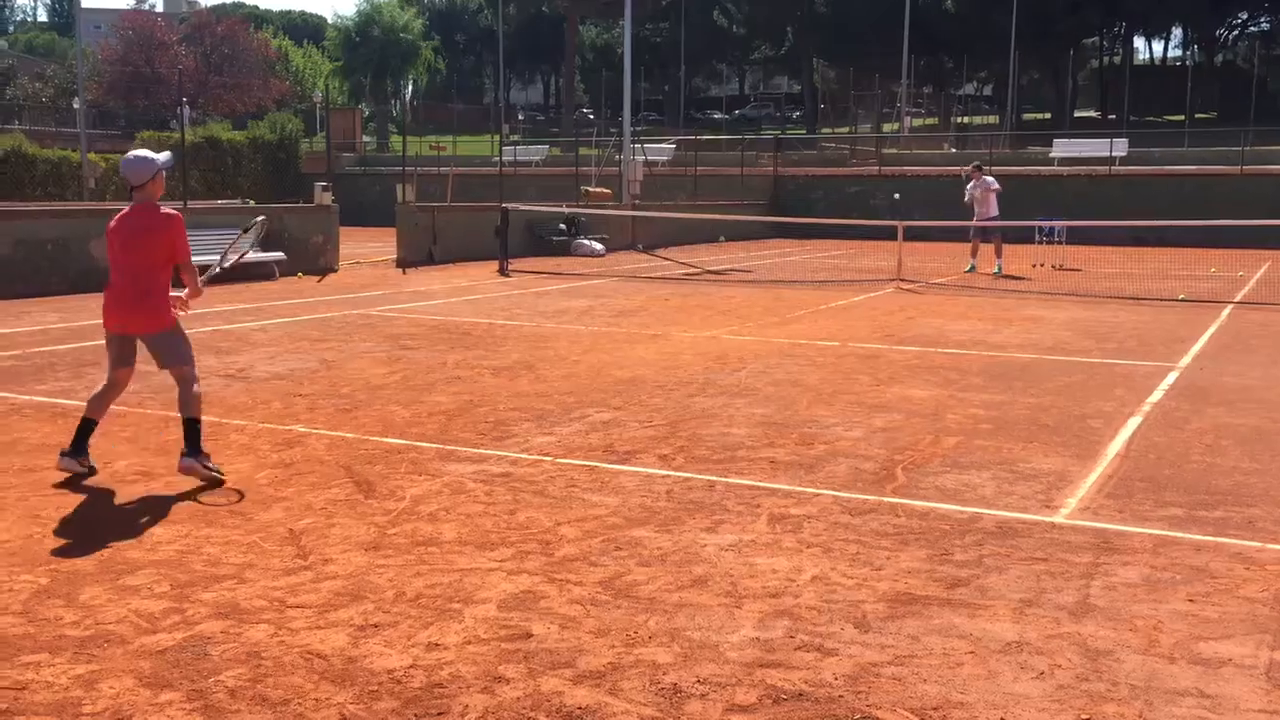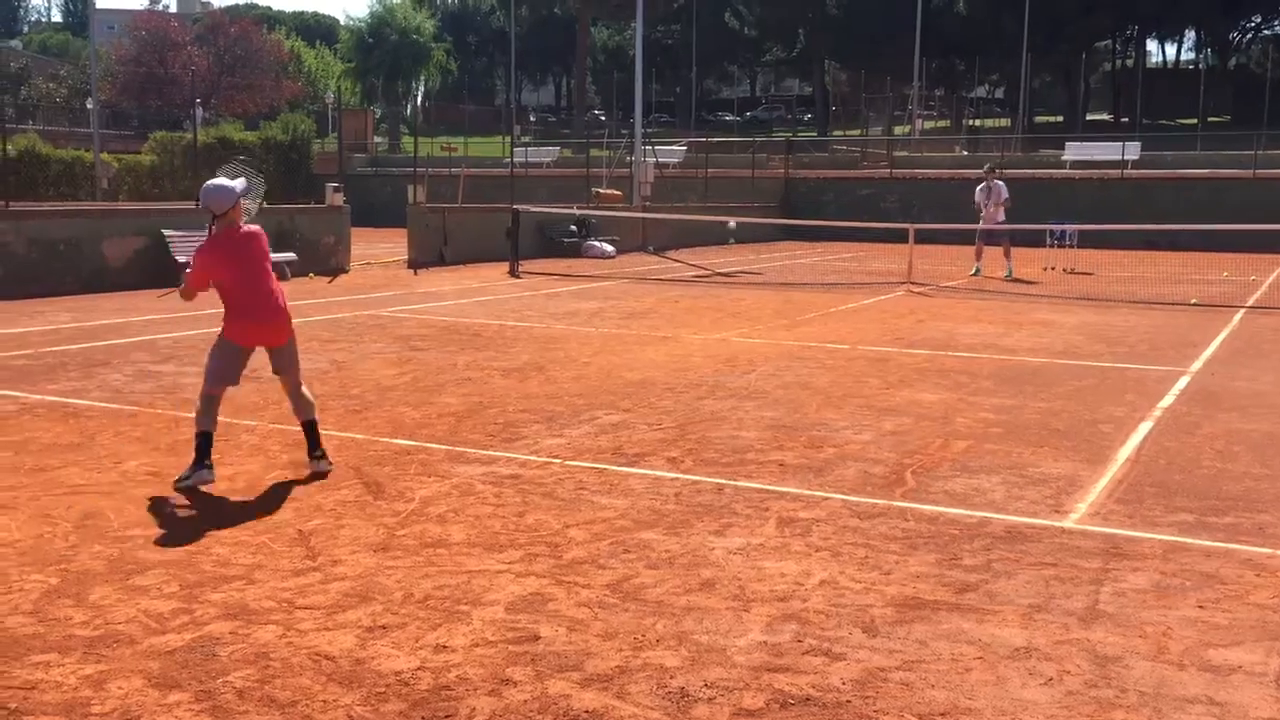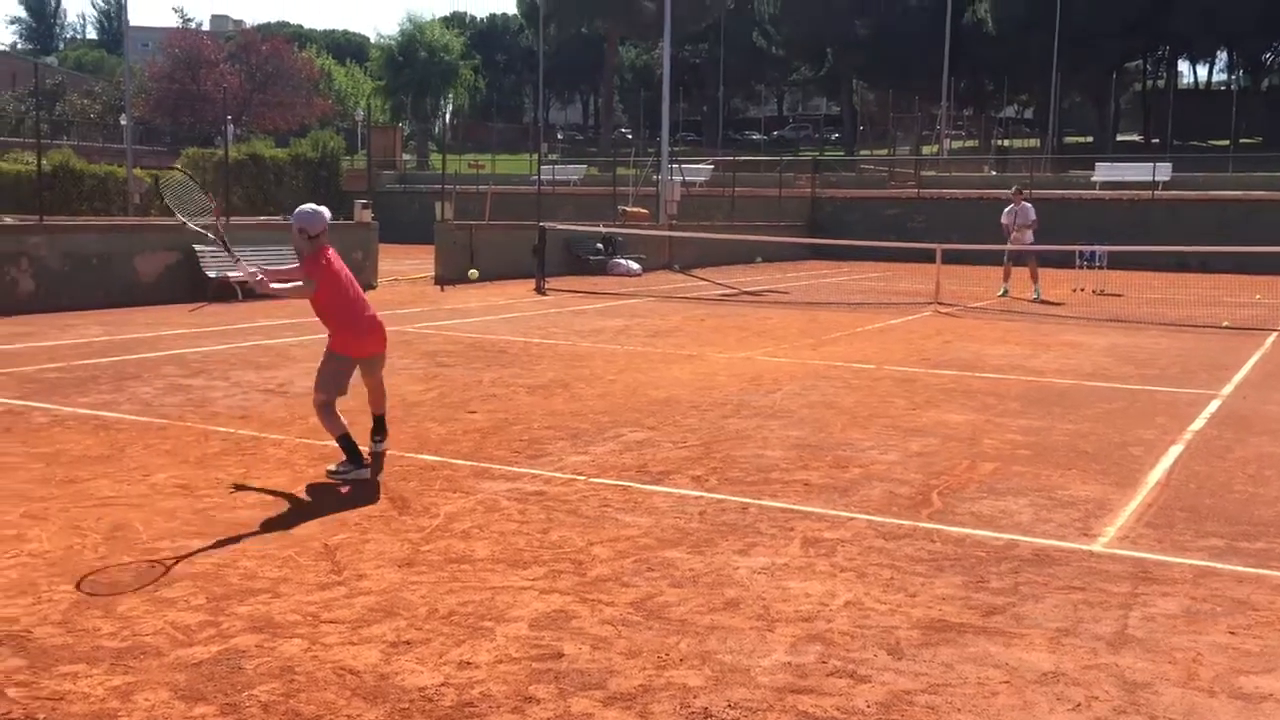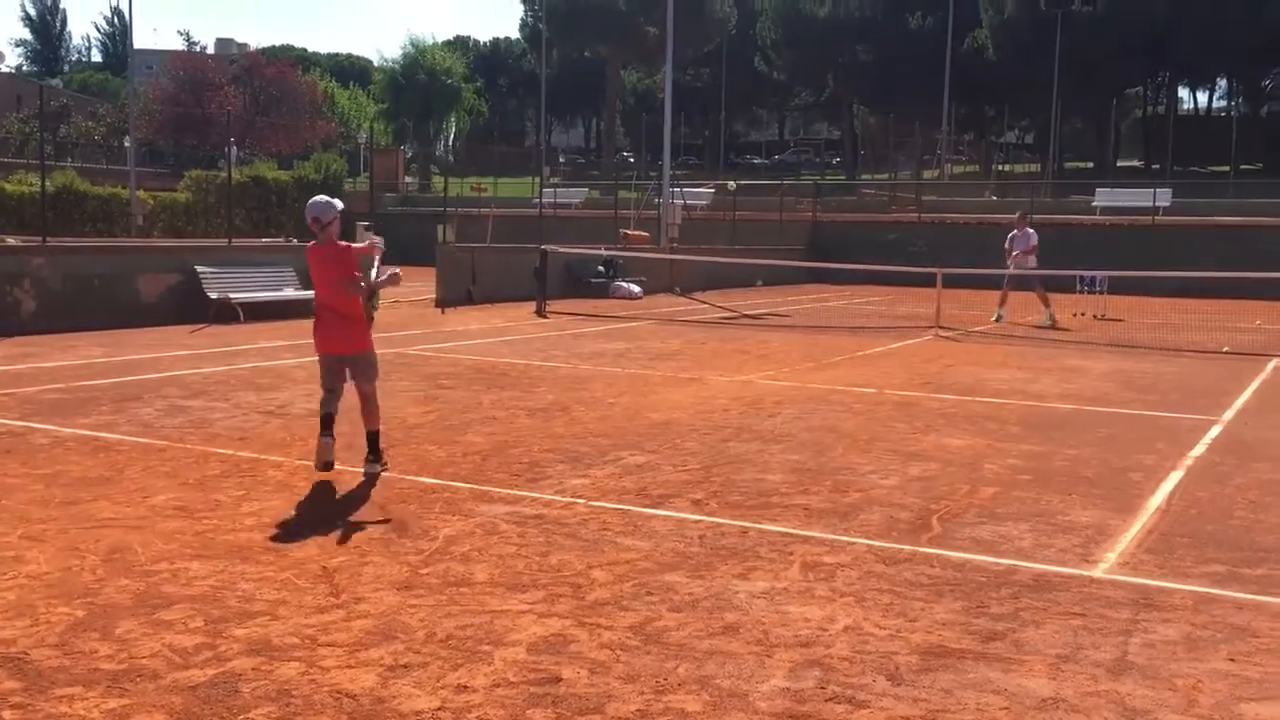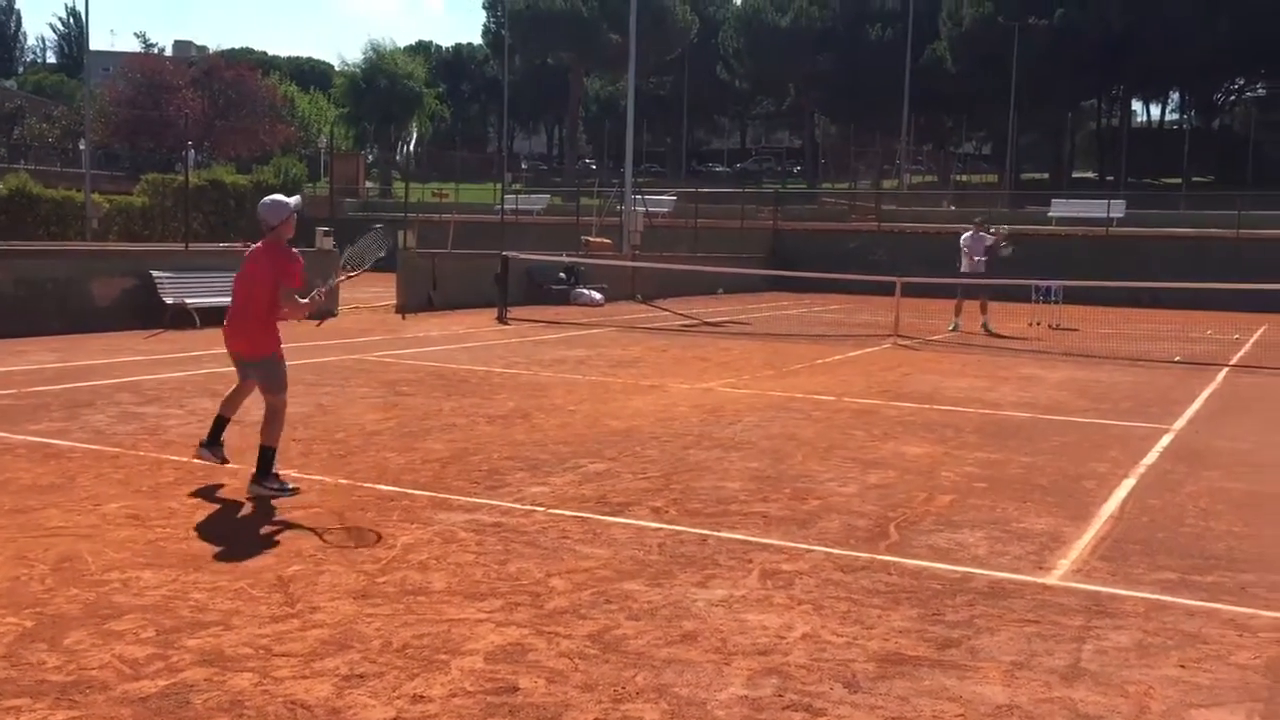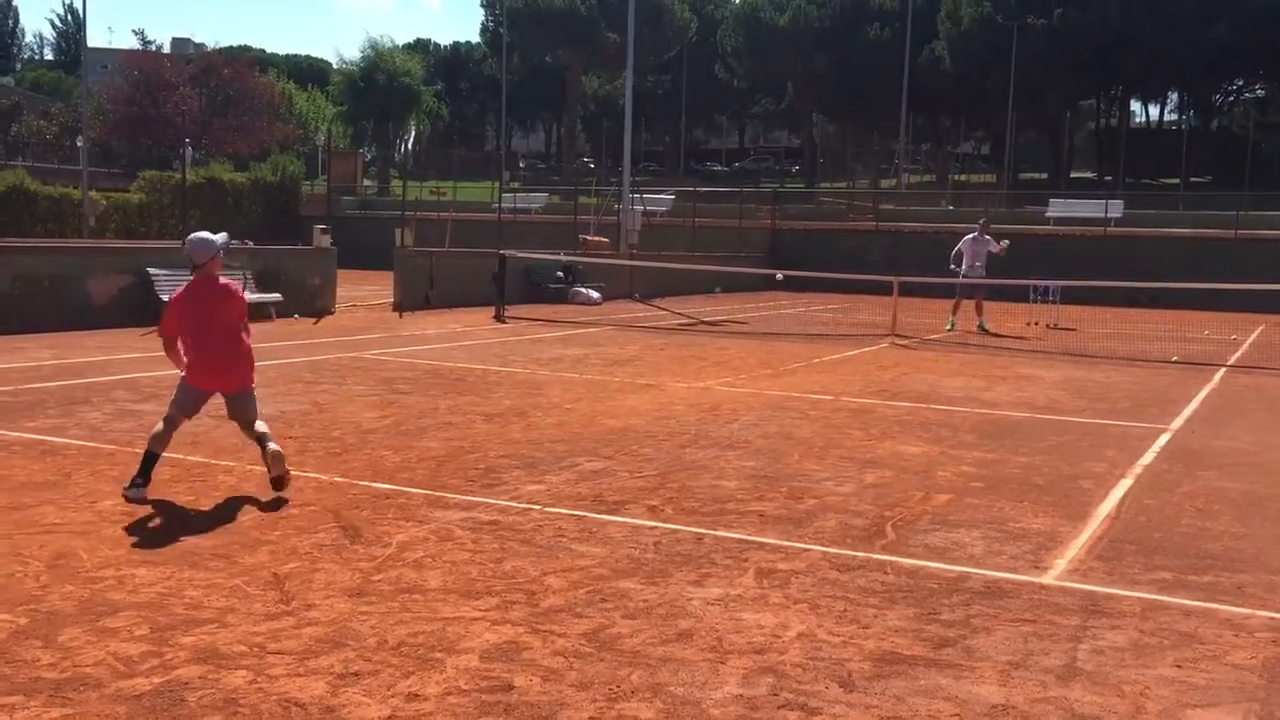
dt=0.5s
person 1, frame 1
left shoulder: (117, 223)
right shoulder: (170, 220)
left elbow: (128, 273)
right elbow: (186, 269)
right wrist: (193, 290)
left hip: (116, 312)
right hip: (152, 314)
left knee: (115, 383)
right knee: (187, 378)
left ankle: (76, 450)
right ankle: (192, 452)
person 1, frame 2
left shoulder: (207, 252)
right shoulder: (256, 235)
left elbow: (187, 294)
left wrist: (194, 274)
left hip: (242, 327)
right hip: (279, 322)
left knee: (210, 395)
right knee: (294, 386)
left ankle: (202, 464)
right ankle: (317, 454)
person 1, frame 3
left shoulder: (316, 262)
right shoulder: (326, 254)
left elbow: (308, 289)
left wrist: (269, 287)
right wrist: (267, 275)
left hip: (347, 340)
right hip: (374, 332)
left knee: (323, 404)
right knee: (374, 381)
left ankle: (356, 461)
right ankle: (379, 437)
person 1, frame 4
left shoulder: (313, 251)
right shoulder: (343, 251)
right elbow: (356, 291)
left wrist: (368, 246)
right wrist: (384, 281)
left hip: (326, 336)
right hip: (354, 335)
left knee: (332, 391)
right knee: (367, 392)
left ankle: (327, 435)
right ankle: (374, 455)
person 1, frame 5
left shoulder: (254, 252)
right shoulder: (288, 257)
right elbow: (285, 302)
left wrist: (287, 311)
right wrist: (307, 305)
left hip: (235, 332)
right hip: (260, 339)
left knee: (245, 384)
right knee: (276, 405)
left ankle: (211, 442)
right ankle: (263, 476)
person 1, frame 6
left shoulder: (177, 301)
right shoulder: (232, 290)
left elbow: (170, 348)
left wrist: (183, 366)
left hip: (201, 371)
right hip: (239, 370)
left knee: (170, 421)
right knee: (251, 423)
left ankle: (141, 481)
right ankle: (271, 450)
